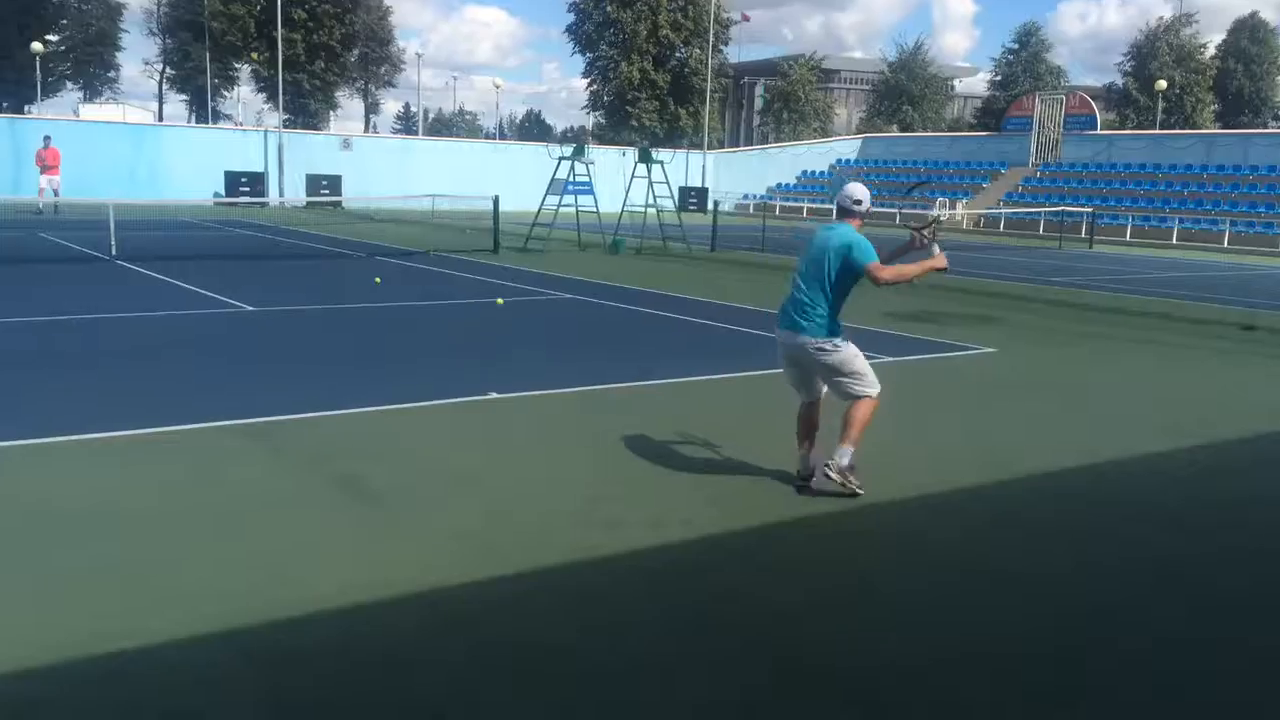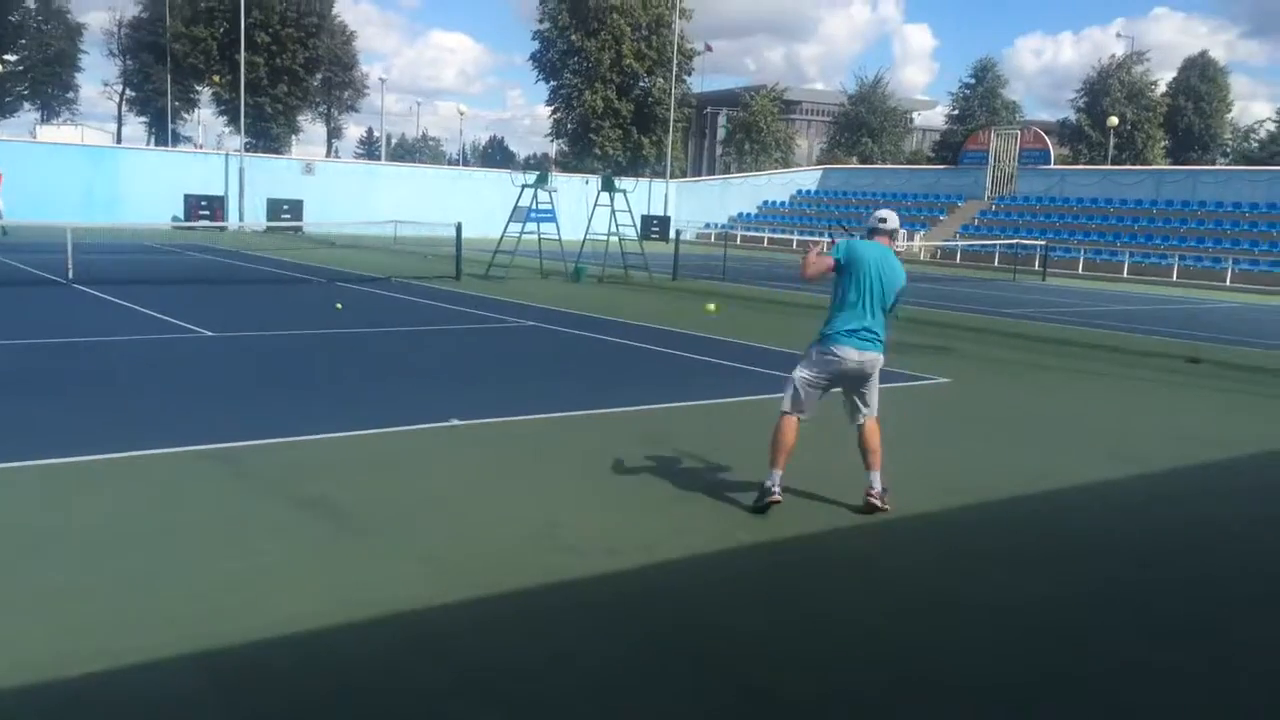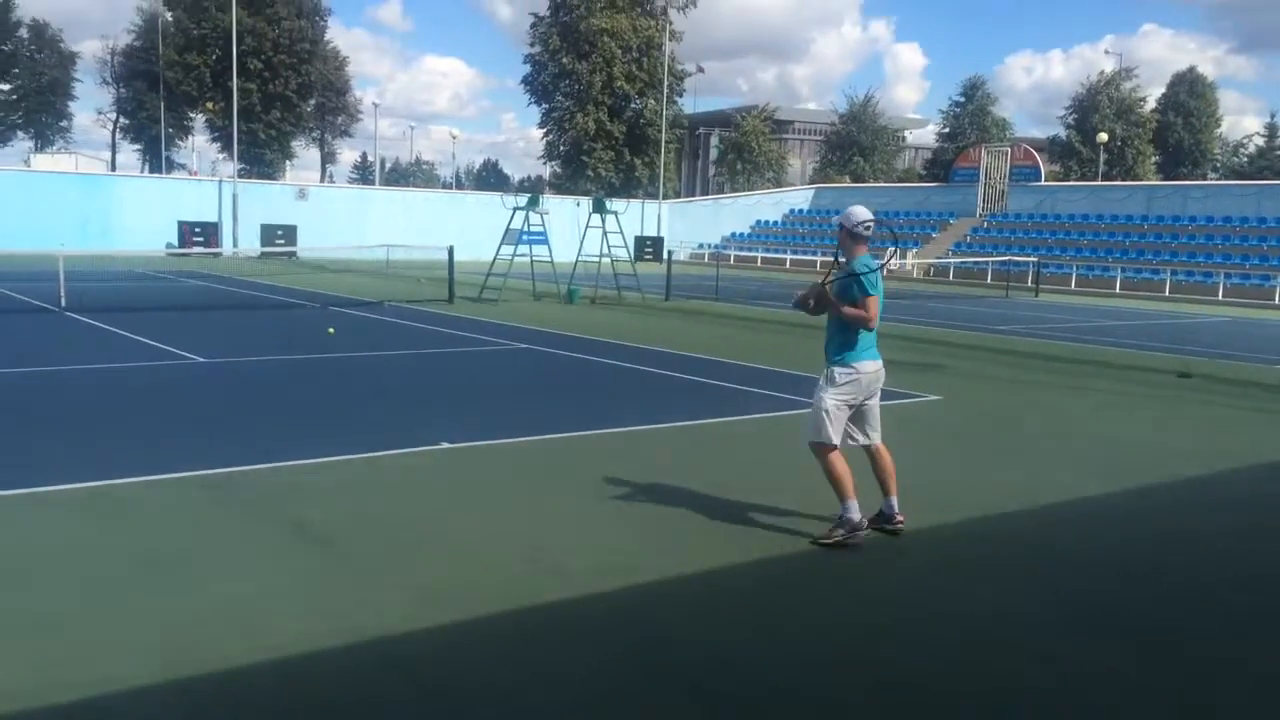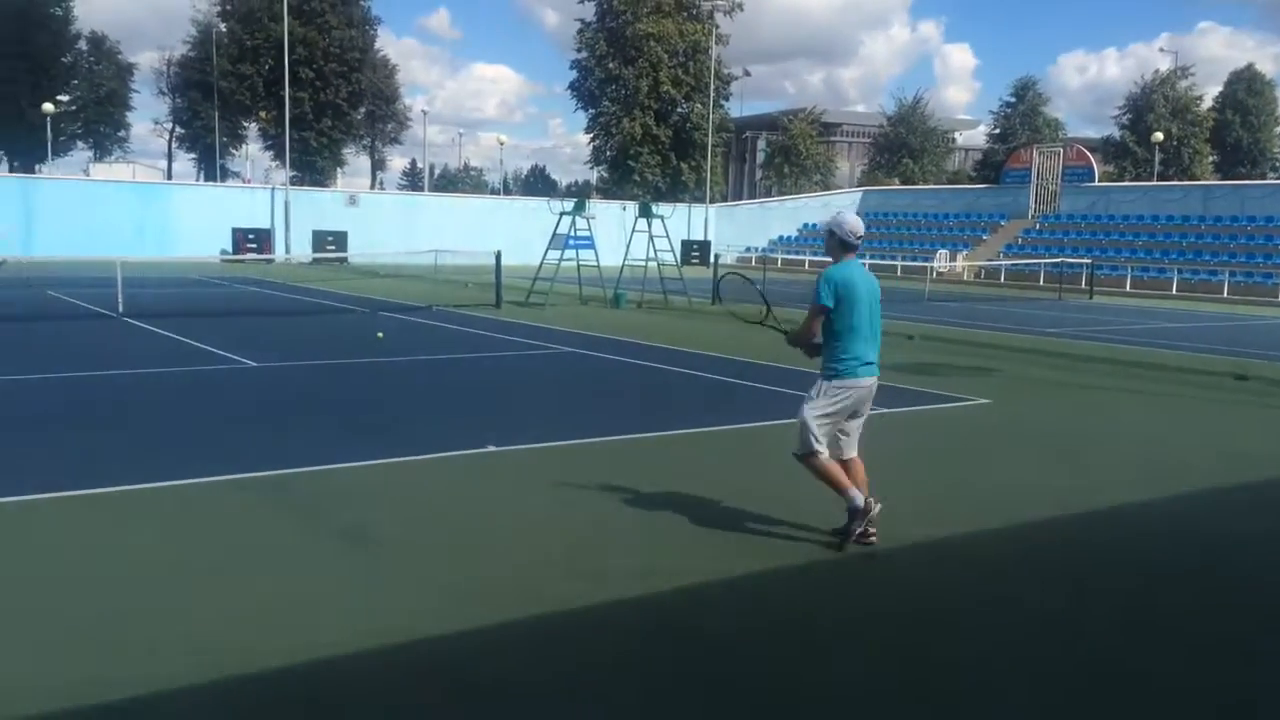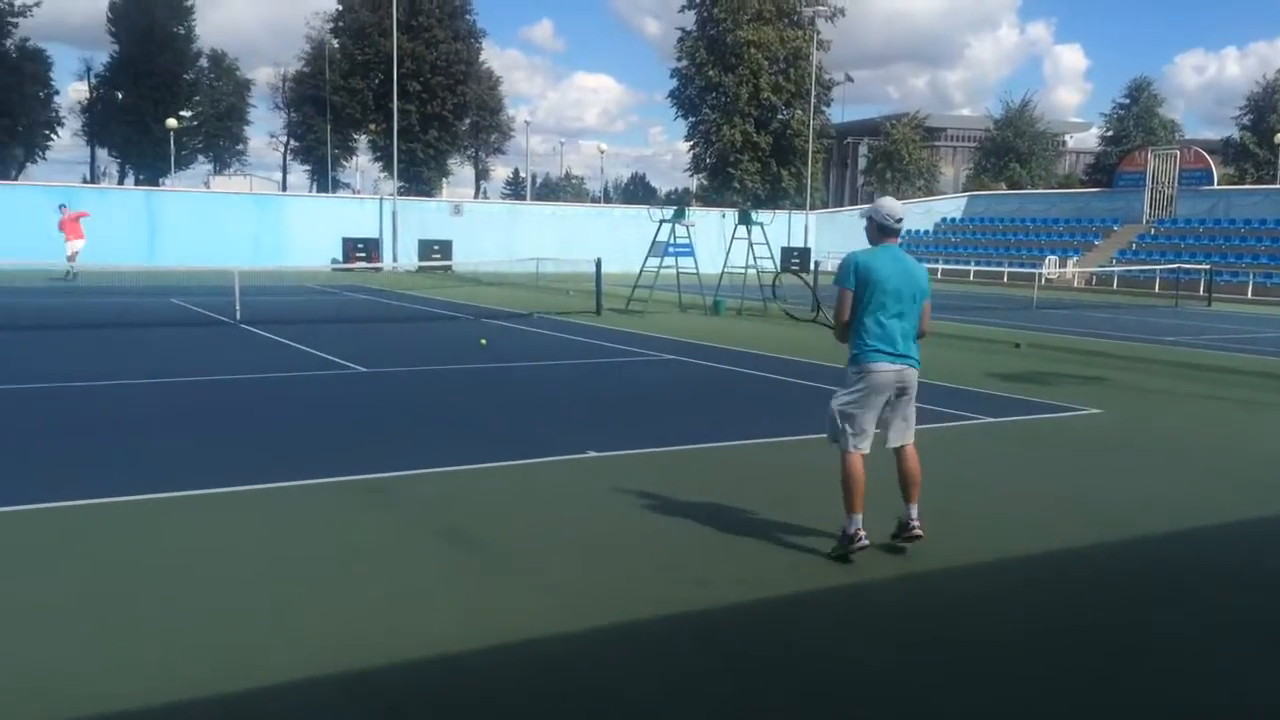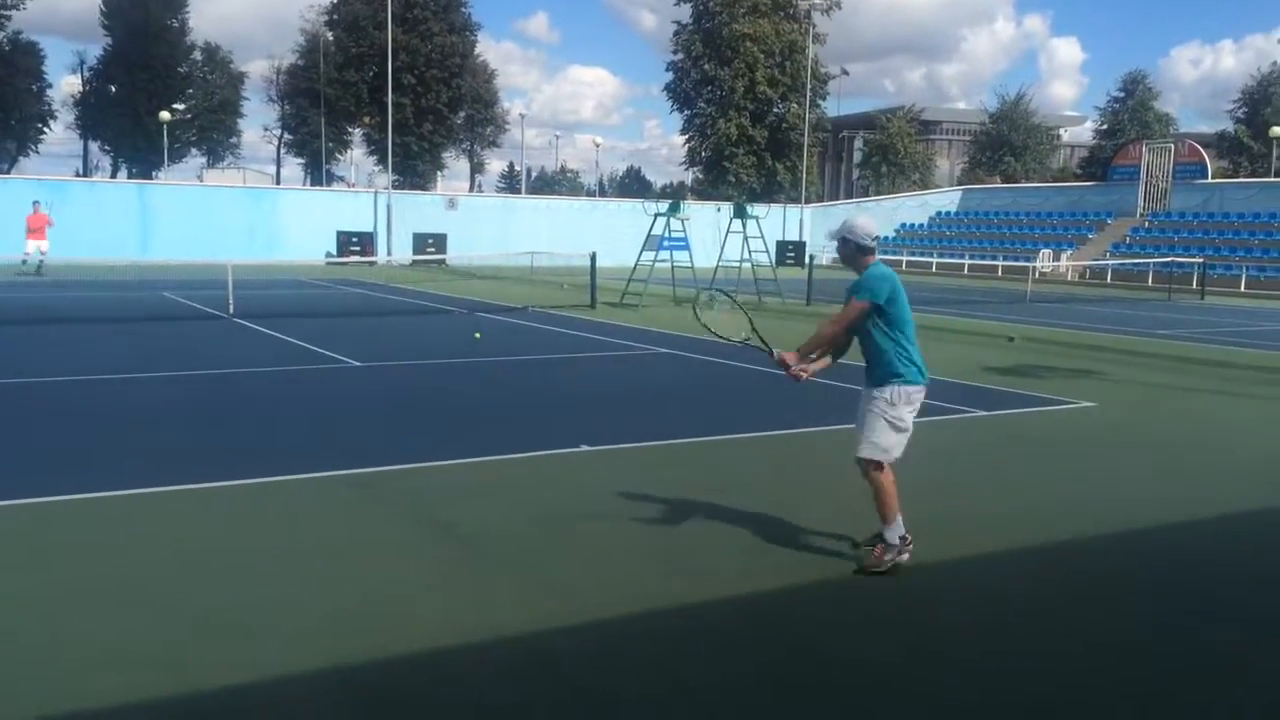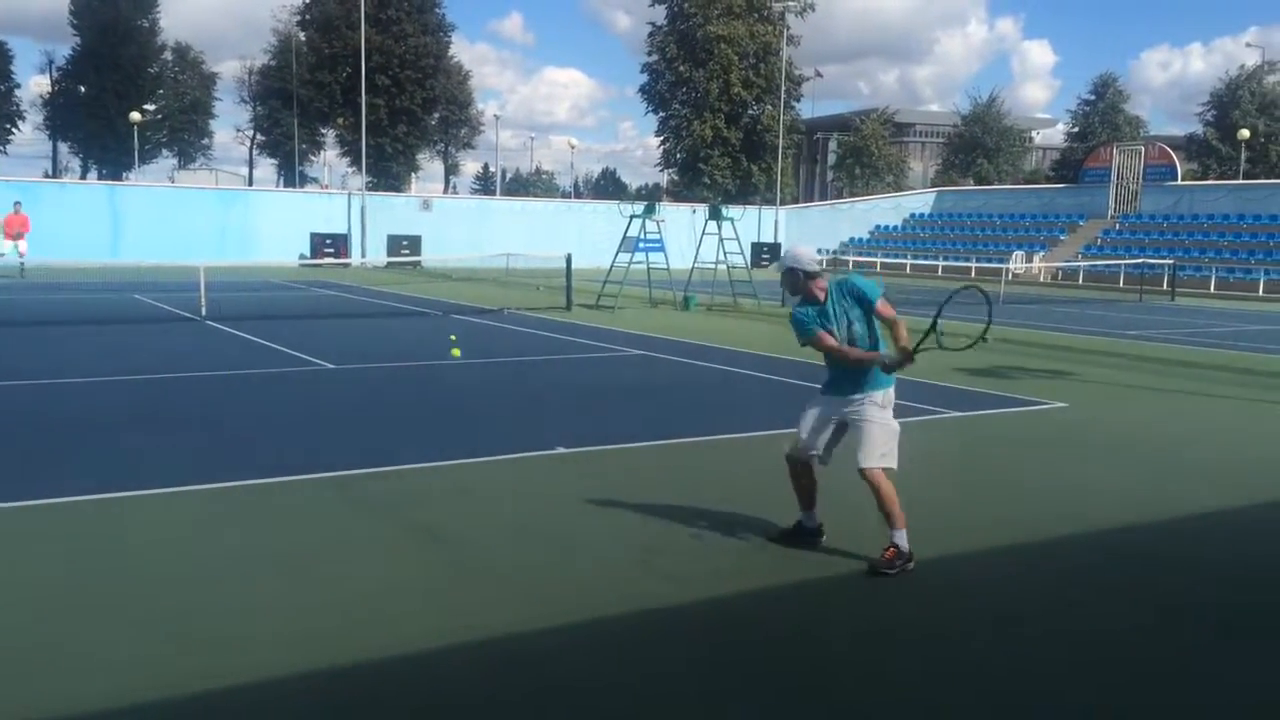
dt=0.5s
person 1, frame 1
left shoulder: (825, 234)
right shoulder: (854, 241)
left elbow: (871, 264)
right elbow: (881, 276)
left wrist: (907, 247)
right wrist: (930, 264)
left hip: (787, 334)
right hip: (821, 338)
left knee: (811, 399)
right knee: (867, 395)
left ankle: (806, 468)
right ankle: (840, 463)
person 1, frame 2
left shoulder: (851, 246)
right shoulder: (899, 272)
left elbow: (810, 273)
left wrist: (809, 257)
left hip: (832, 348)
right hip: (871, 355)
left knee: (790, 413)
right knee: (867, 420)
left ankle: (772, 486)
right ankle: (875, 490)
person 1, frame 3
left shoulder: (860, 268)
right shoulder: (859, 265)
left elbow: (869, 319)
right elbow: (845, 307)
left wrist: (832, 304)
right wrist: (823, 299)
left hip: (847, 369)
right hip: (869, 366)
left knee: (824, 445)
right knee: (872, 442)
left ankle: (852, 520)
right ankle: (891, 512)
person 1, frame 4
left shoulder: (831, 276)
right shoulder: (870, 279)
left elbow: (810, 332)
left wrist: (795, 339)
right wrist: (820, 345)
left hip: (842, 378)
right hip: (868, 375)
left knee: (809, 451)
right knee: (845, 452)
left ankle: (860, 504)
right ankle: (864, 523)
person 1, frame 5
left shoulder: (857, 261)
right shoulder: (919, 270)
left elbow: (842, 318)
right elbow: (922, 328)
left wrist: (845, 335)
left hip: (870, 365)
right hip: (908, 366)
left knee: (853, 449)
right knee: (905, 445)
left ankle: (853, 531)
right ankle: (911, 520)
person 1, frame 6
left shoulder: (880, 277)
right shoulder: (861, 284)
left elbow: (840, 324)
right elbow: (840, 340)
left wrist: (795, 353)
right wrist: (811, 366)
left hip: (900, 386)
right hip: (879, 384)
left knee: (873, 461)
right knee: (868, 460)
left ankle: (895, 546)
right ankle: (896, 533)
person 1, frame 7
left shoulder: (852, 286)
right shoulder: (801, 314)
left elbow: (893, 318)
right elbow: (833, 349)
left wrist: (902, 346)
right wrist: (875, 357)
left hip: (873, 394)
right hip: (833, 394)
left knee: (871, 470)
right knee: (797, 457)
left ankle: (901, 547)
right ankle: (810, 526)
